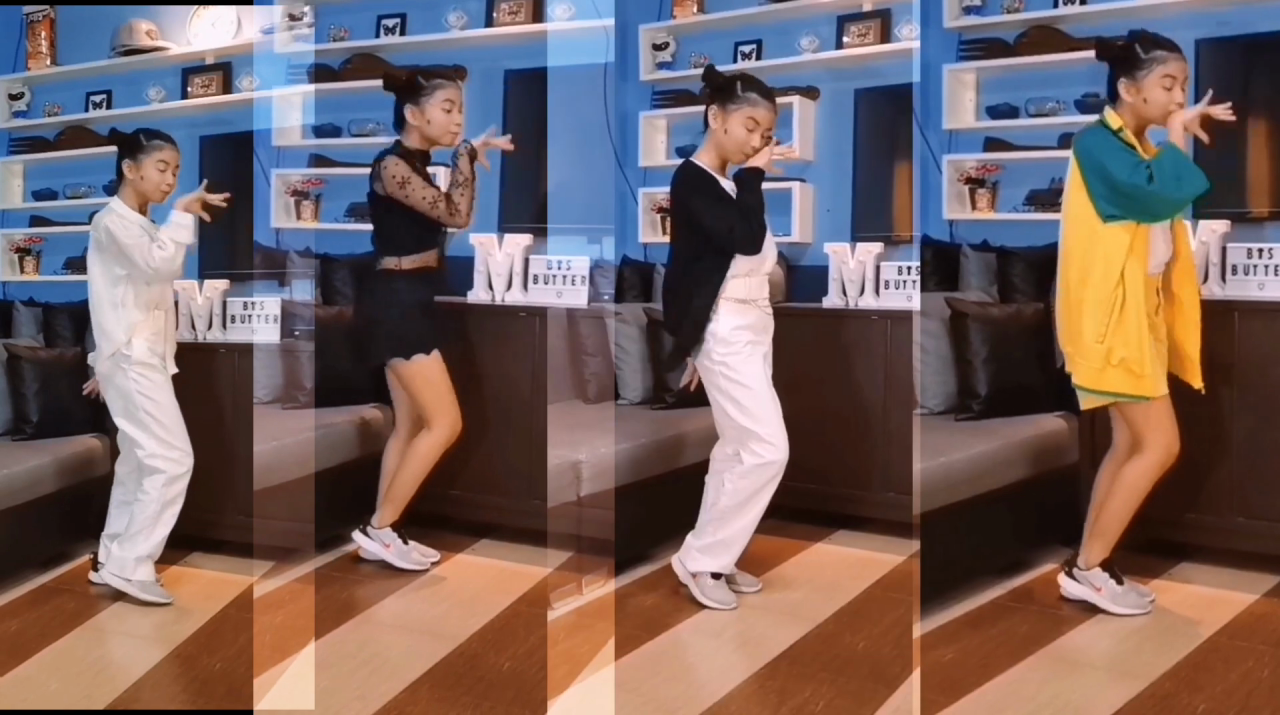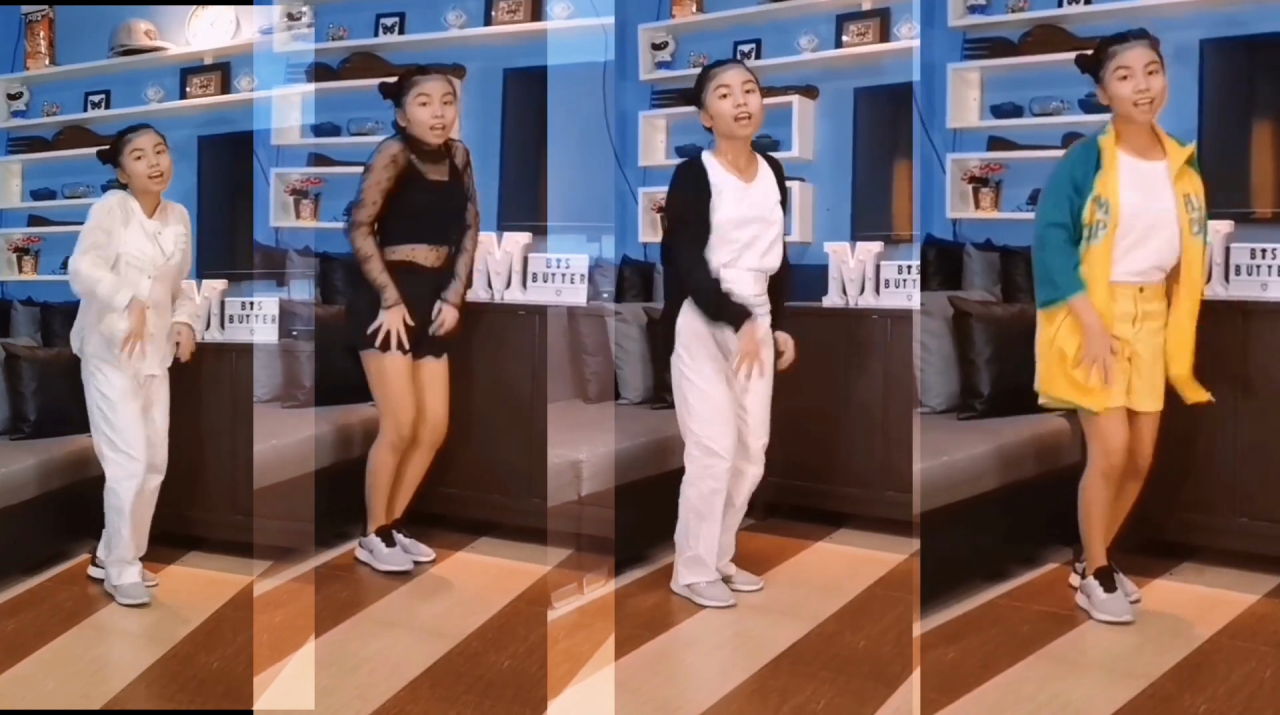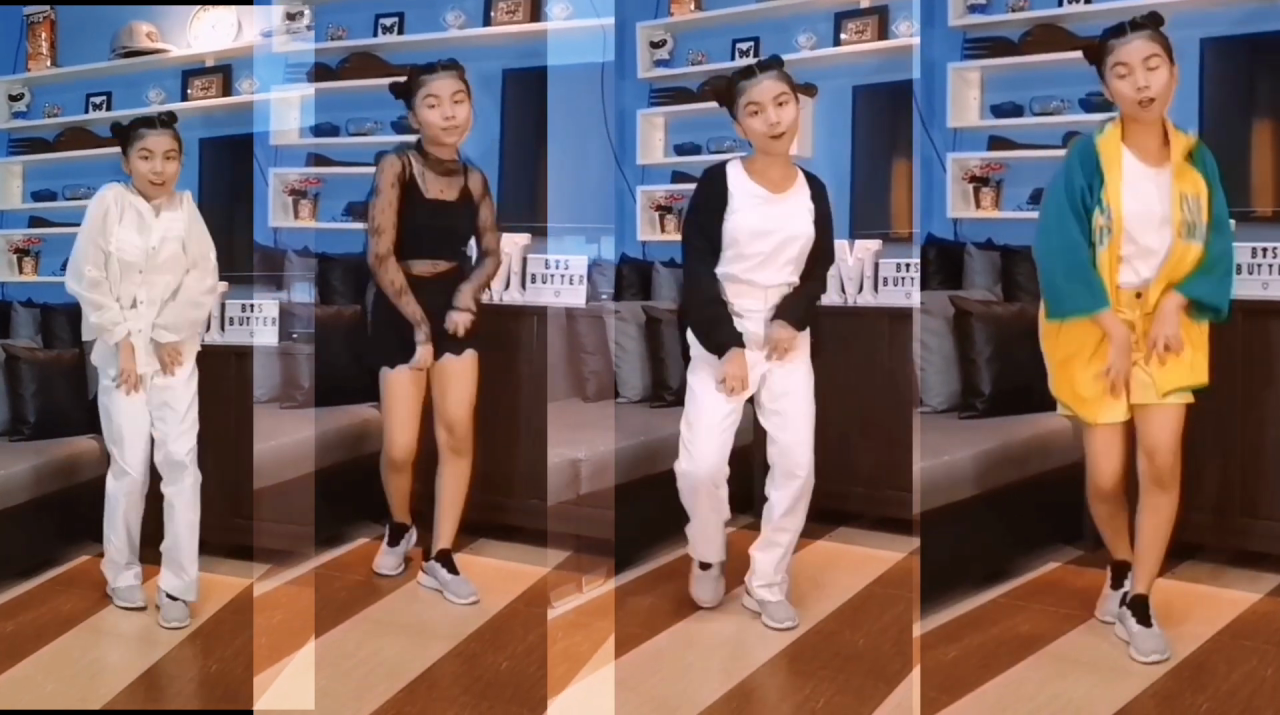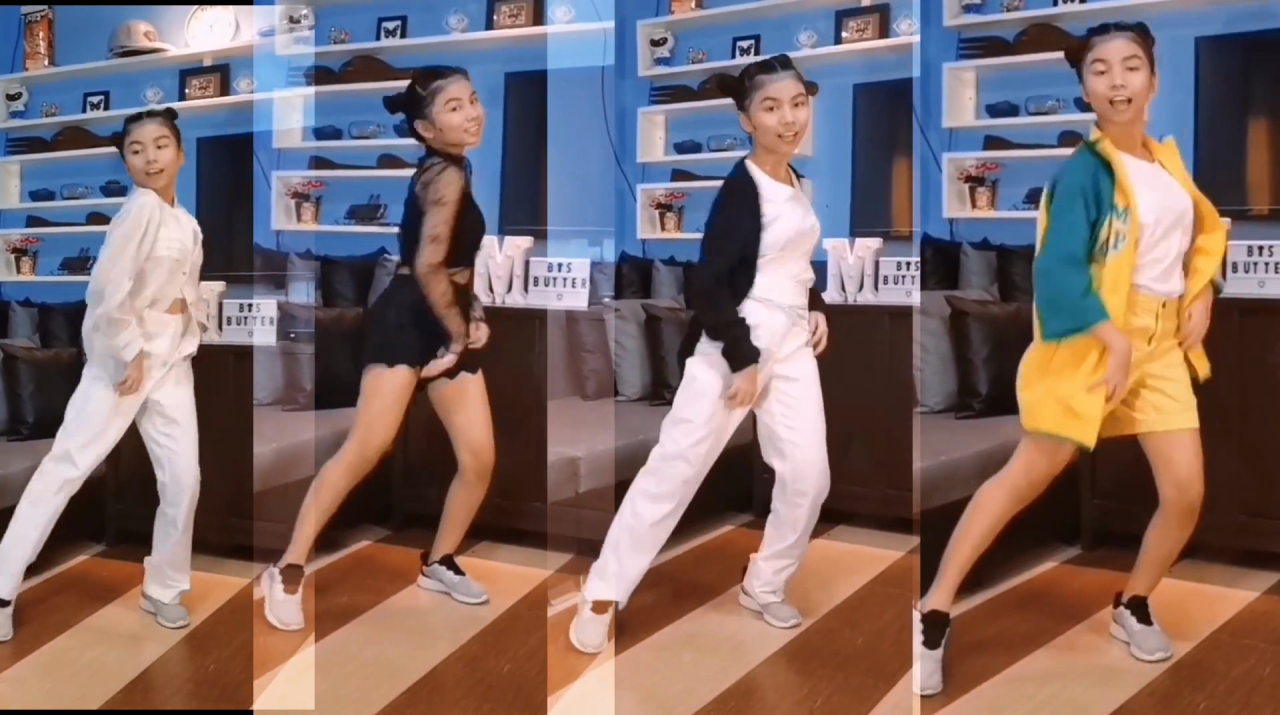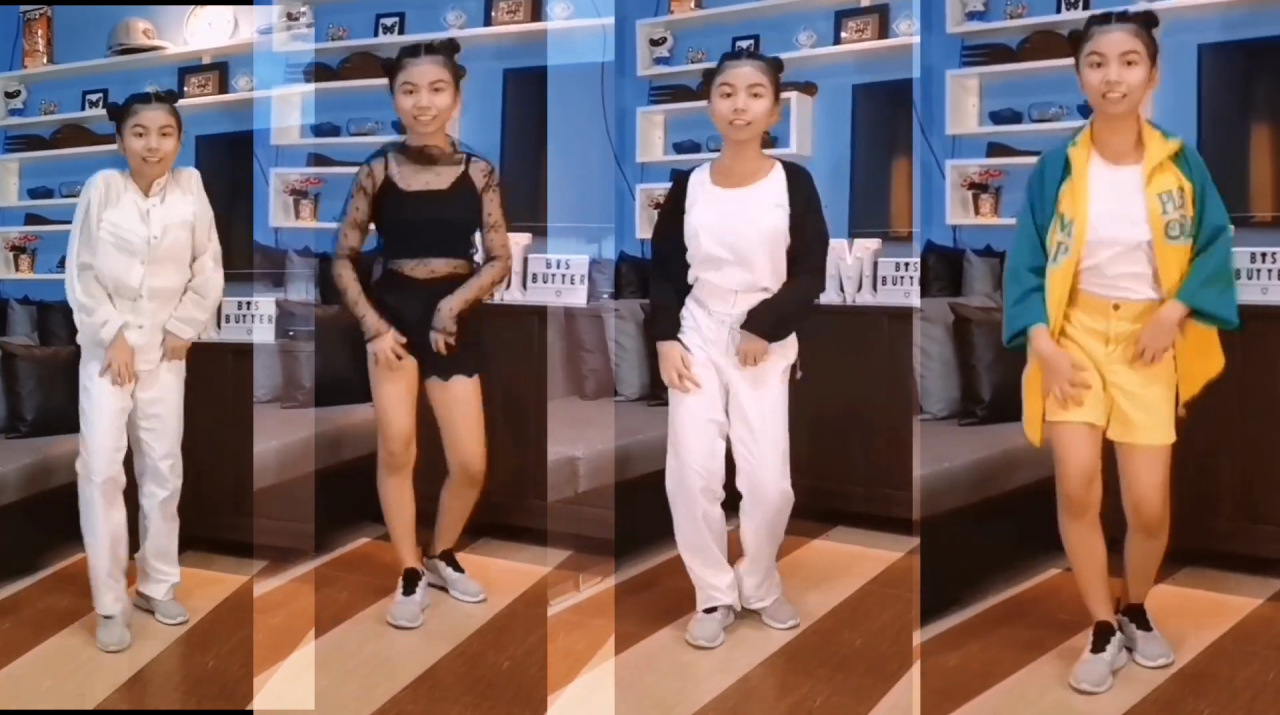
dt=0.5s
person 1, frame 1
left shoulder: (1143, 149)
right shoulder: (1097, 144)
right elbow: (1159, 194)
right wrist: (1180, 125)
left hip: (1138, 312)
right hip: (1108, 316)
left knee: (1129, 442)
right knee: (1160, 443)
left ankle: (1089, 565)
right ankle: (1086, 567)
person 1, frame 2
left shoulder: (1181, 162)
right shoulder: (1087, 159)
left elbow: (1188, 253)
right elbow: (1052, 239)
left wrist: (1182, 330)
right wrist: (1090, 319)
left hip: (1150, 322)
right hip: (1092, 322)
left knee: (1139, 458)
right knee: (1109, 453)
left ankle: (1094, 559)
right ankle: (1094, 573)
person 1, frame 3
left shoulder: (1193, 158)
right shoulder: (1088, 156)
left elbow: (1215, 244)
right elbow: (1063, 250)
left wrist: (1178, 305)
right wrist: (1110, 330)
left hip: (1166, 321)
right hip: (1096, 325)
left knee: (1162, 463)
right knee: (1106, 475)
left ankle: (1137, 601)
right ankle: (1120, 565)
person 1, frame 4
left shoulder: (1168, 161)
right shoulder: (1086, 168)
left elbow: (1203, 233)
right elbow: (1060, 267)
left wrist: (1201, 294)
right wrist: (1113, 343)
left hip: (1161, 341)
right hip: (1090, 340)
left knee: (1186, 492)
right knee: (1026, 475)
left ankle: (1131, 604)
right ankle: (933, 612)
person 1, frame 5
left shoulder: (1180, 160)
right shoulder: (1056, 169)
left elbow: (1215, 244)
right elbow: (1027, 266)
left wrist: (1175, 310)
right wrist: (1041, 343)
left hip: (1148, 340)
right hip: (1072, 337)
left knee: (1150, 505)
right knee: (1077, 487)
left ankle: (1134, 609)
right ankle: (1105, 629)
person 2, frame 1
left shoulder: (725, 180)
right shoulder: (692, 181)
right elbow: (746, 240)
right wrist: (751, 173)
left hip: (751, 327)
right hip: (728, 332)
left knee: (741, 448)
right knee: (766, 449)
left ankle: (716, 558)
right ankle: (701, 558)
person 2, frame 2
left shoulder: (772, 174)
right shoulder: (694, 174)
right elbow: (686, 263)
left wrist: (779, 322)
right wrist: (738, 321)
left hip: (756, 327)
right hip: (705, 328)
left knee: (749, 453)
right knee: (712, 454)
left ankle: (717, 556)
right ankle: (693, 570)
person 2, frame 3
left shoulder: (812, 189)
right shoulder: (719, 183)
left elbow: (819, 268)
right elbow: (696, 273)
left wrist: (792, 319)
right wrist: (727, 347)
left hip: (784, 341)
right hip: (721, 341)
left knee: (796, 465)
right knee: (699, 463)
left ankle: (767, 585)
right ankle: (708, 554)
person 2, frame 4
left shoulder: (798, 184)
right shoulder: (741, 186)
right elbow: (715, 279)
left wrist: (816, 308)
right wrist: (742, 360)
left hip: (790, 345)
right hip: (731, 344)
left knee: (809, 475)
right knee: (675, 463)
left ankle: (765, 586)
right ankle: (604, 592)
person 2, frame 5
left shoulder: (793, 182)
right shoulder: (688, 186)
left elbow: (809, 275)
right elbow: (664, 269)
left wrist: (764, 326)
right wrist: (666, 337)
left hip: (763, 347)
right hip: (695, 341)
left knee: (769, 485)
right knee: (692, 477)
left ankle: (759, 587)
right ankle: (714, 596)
person 3, frame 1
left shoulder: (413, 166)
right shoulder: (393, 167)
right elbow: (456, 215)
right wrist: (470, 152)
left hip: (409, 303)
right hip: (394, 304)
left knee: (412, 424)
right knee: (445, 422)
left ankle: (382, 532)
right ankle: (379, 527)
person 3, frame 2
left shoulder: (458, 156)
right shoulder: (392, 154)
left elbow: (469, 228)
right elbow: (359, 227)
left wrist: (454, 296)
right wrist: (390, 297)
left hip: (428, 304)
right hip: (387, 303)
left knee: (433, 429)
right knee: (399, 428)
left ankle: (393, 525)
right ankle: (373, 535)
person 3, frame 3
left shoulder: (472, 176)
right shoulder: (397, 166)
left elbow: (490, 253)
right elbow: (380, 256)
left wrist: (466, 298)
right wrist: (421, 327)
left hip: (453, 311)
right hip: (401, 314)
left knee: (457, 439)
right knee: (400, 452)
left ankle: (439, 558)
right ankle: (400, 525)
person 3, frame 4
left shoulder: (440, 171)
right shoulder: (447, 176)
right elbow: (429, 266)
left wrist: (474, 318)
right wrist: (458, 332)
left hip: (446, 323)
right hip: (406, 318)
left knee: (480, 457)
right knee: (365, 447)
left ankle: (440, 562)
right ankle: (289, 568)
person 3, frame 5
left shoulder: (475, 170)
right shoulder: (377, 169)
left elbow: (500, 259)
right elbow: (344, 257)
left wrist: (455, 305)
right wrist: (369, 320)
left hip: (449, 321)
right hip: (391, 316)
left knee: (469, 464)
right knee: (396, 452)
left ankle: (442, 556)
right ankle: (411, 575)
person 4, frame 1
left shoulder: (140, 224)
right shoulder: (112, 222)
right elbow: (162, 264)
left wrist: (103, 364)
right wrist: (183, 211)
left hip: (143, 357)
right hip: (131, 359)
left knee: (139, 461)
right knee: (173, 460)
left ankle: (111, 559)
right ankle: (130, 566)
person 4, frame 2
left shoulder: (179, 217)
right shoulder: (111, 208)
right elbow: (82, 270)
left wrist: (184, 320)
right wrist: (129, 302)
left hip: (153, 357)
right hip: (108, 355)
left knee: (153, 463)
right knee: (129, 463)
left ankle: (112, 557)
right ankle: (121, 570)
person 4, frame 3
left shoulder: (186, 210)
right shoulder: (108, 202)
left elbow: (204, 284)
right elbow: (85, 281)
left wrist: (172, 334)
right wrist: (121, 340)
left hip: (173, 353)
right hip: (120, 354)
left knee: (180, 460)
right knee: (129, 467)
left ankle: (179, 585)
right ankle: (121, 575)
person 4, frame 4
left shoulder: (176, 211)
right shoulder: (140, 211)
right elbow: (109, 293)
left wrist: (190, 327)
right wrist: (132, 354)
left hip: (172, 361)
right hip: (121, 358)
left knee: (183, 478)
right knee: (69, 463)
left ankle: (165, 590)
person 4, frame 5
left shoulder: (189, 186)
right shoulder: (102, 187)
left elbow: (208, 267)
right elbow: (80, 272)
left wrist: (185, 328)
right wrist: (110, 334)
left hip: (164, 351)
right hip: (106, 351)
left knee: (163, 470)
right knee: (100, 468)
left ankle: (157, 584)
right ankle: (111, 603)
